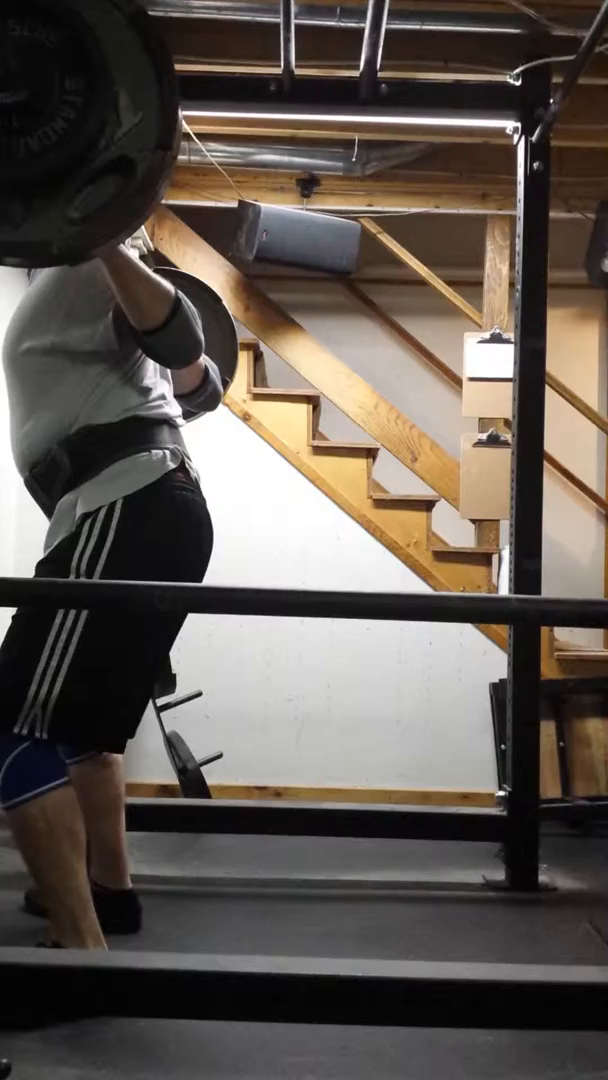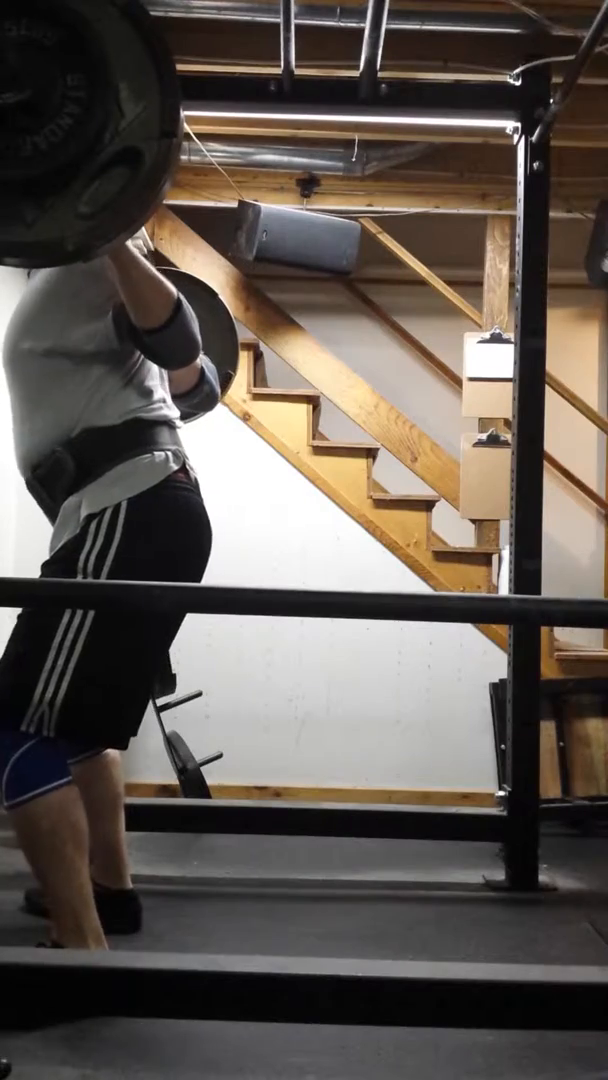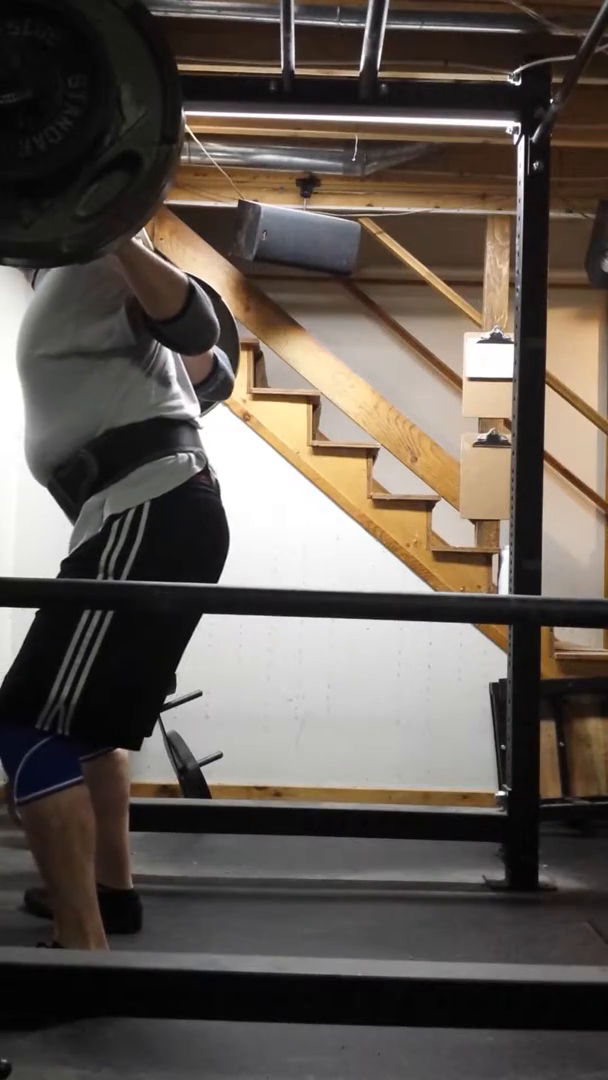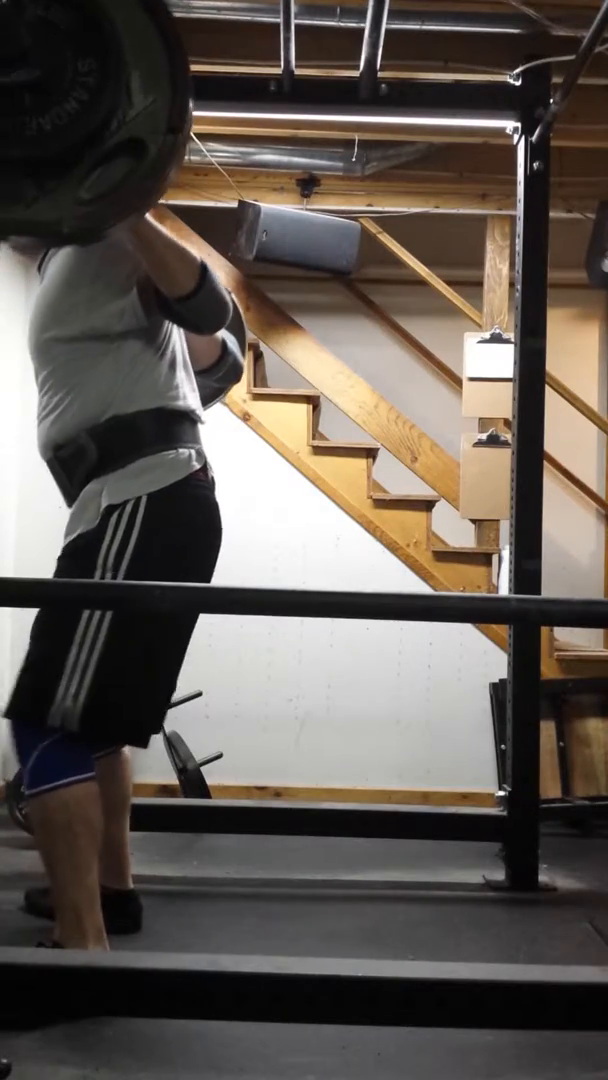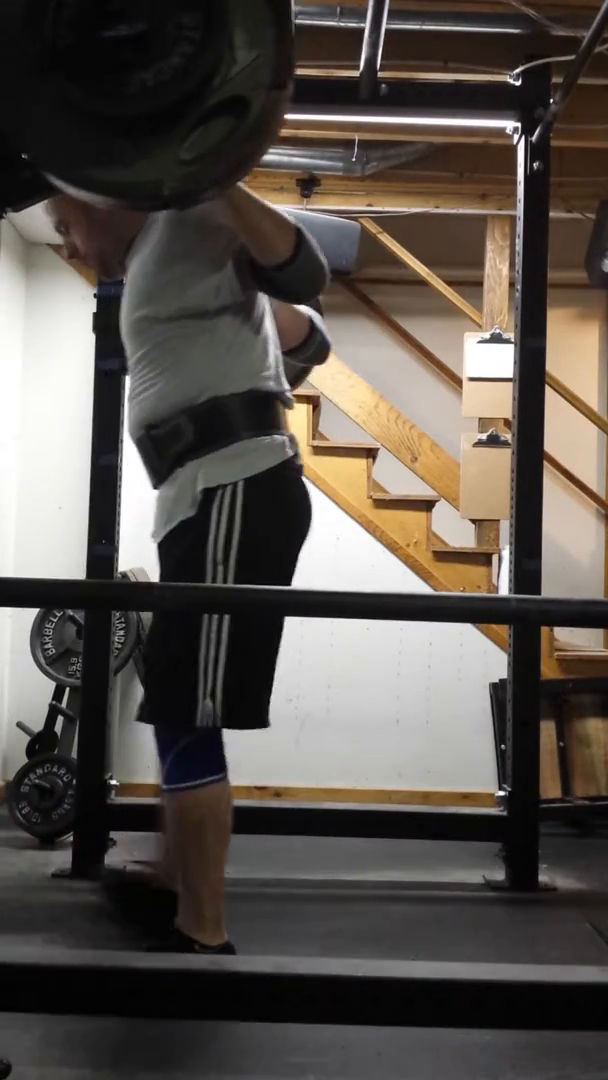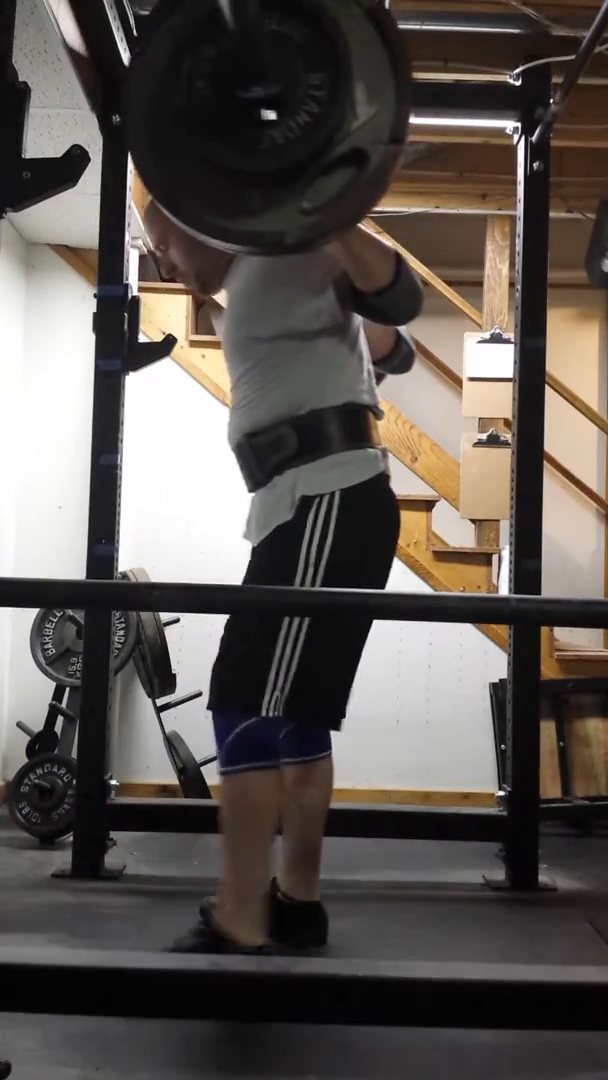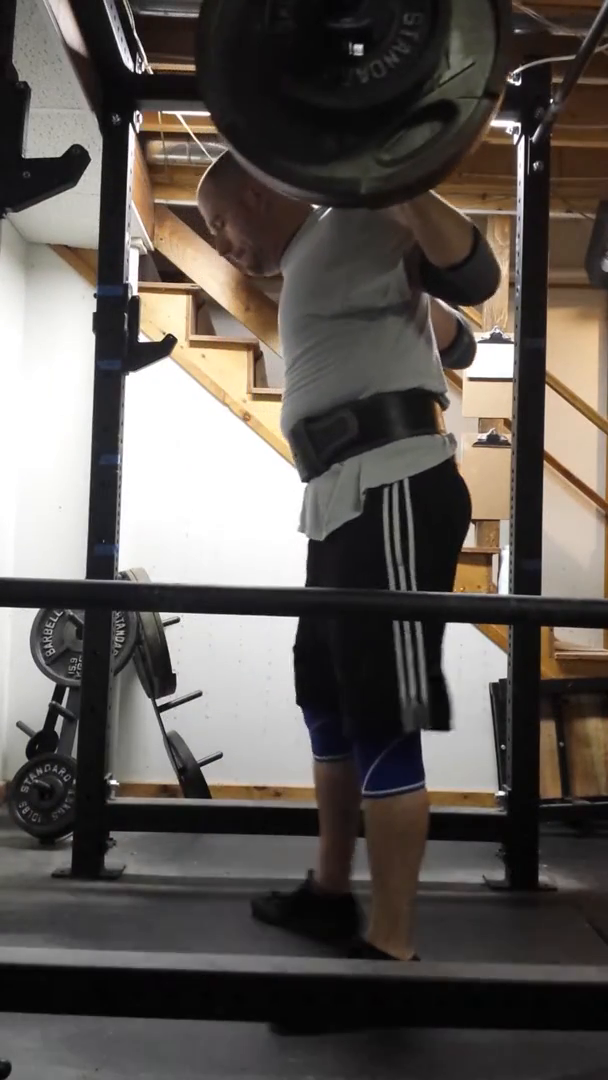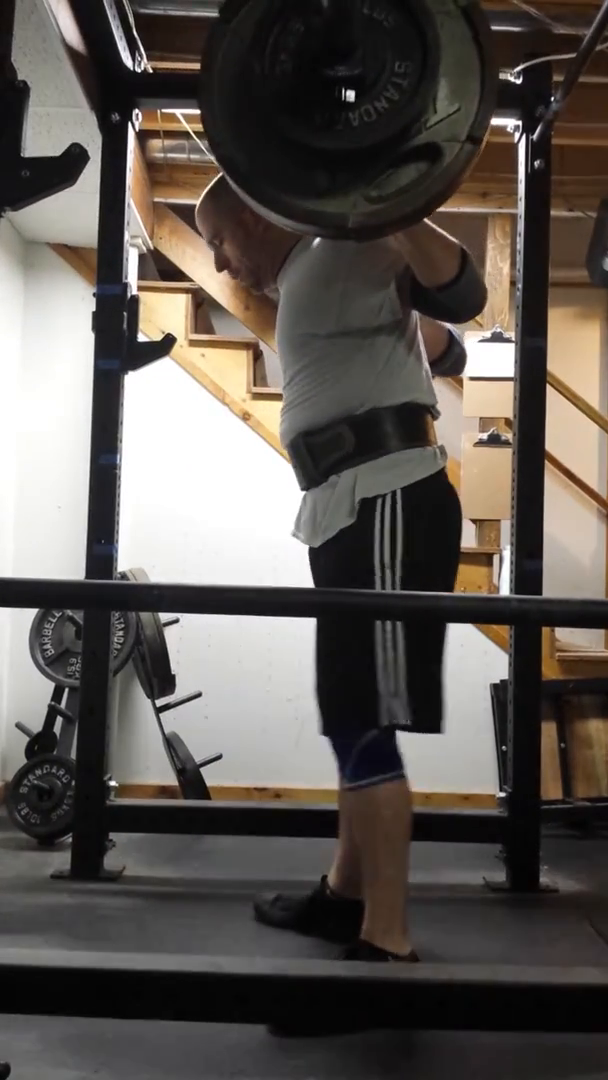
dt=0.7s
person 1, frame 1
left shoulder: (76, 270)
right shoulder: (85, 277)
left elbow: (176, 338)
right elbow: (198, 382)
left hip: (129, 517)
right hip: (150, 516)
right knee: (74, 717)
left ankle: (80, 947)
right ankle: (107, 889)
person 1, frame 2
left shoulder: (77, 267)
right shoulder: (80, 278)
left elbow: (173, 338)
right elbow: (194, 380)
left hip: (130, 518)
right hip: (145, 517)
right knee: (70, 717)
left ankle: (82, 947)
right ankle: (109, 888)
person 1, frame 3
left shoulder: (84, 263)
right shoulder: (78, 280)
left elbow: (194, 325)
right elbow: (207, 371)
left hip: (150, 516)
right hip: (156, 516)
right knee: (80, 714)
left ankle: (82, 947)
right ankle: (109, 889)
person 1, frame 4
left shoulder: (96, 244)
right shoulder: (85, 263)
left elbow: (206, 306)
right elbow: (219, 357)
left hip: (143, 508)
right hip: (146, 509)
right knee: (85, 714)
left ankle: (82, 949)
right ankle: (109, 888)
person 1, frame 5
left shoulder: (182, 227)
right shoulder: (168, 259)
left elbow: (301, 272)
right elbow: (304, 336)
left hip: (234, 495)
right hip: (212, 499)
left knee: (188, 717)
right knee: (184, 707)
left ankle: (200, 939)
right ankle: (178, 875)
person 1, frame 6
left shoulder: (282, 254)
right shoulder: (265, 281)
left elbow: (397, 295)
right elbow: (391, 347)
left hip: (330, 504)
right hip: (303, 509)
left knee: (248, 708)
right knee: (292, 713)
left ankle: (237, 928)
right ankle: (294, 896)
person 1, frame 7
left shoulder: (350, 228)
right shoulder: (318, 263)
left elbow: (472, 274)
right elbow: (455, 340)
right wrist: (421, 320)
left hip: (392, 495)
right hip: (349, 505)
left knee: (382, 721)
right knee: (330, 705)
left ankle: (389, 948)
right ankle: (331, 889)
person 1, frame 8
left shoulder: (341, 248)
right shoulder: (315, 282)
left elbow: (459, 294)
right elbow: (443, 347)
right wrist: (420, 336)
left hip: (388, 504)
right hip: (350, 511)
left knee: (361, 722)
right knee: (350, 715)
left ankle: (386, 943)
right ankle: (346, 893)
